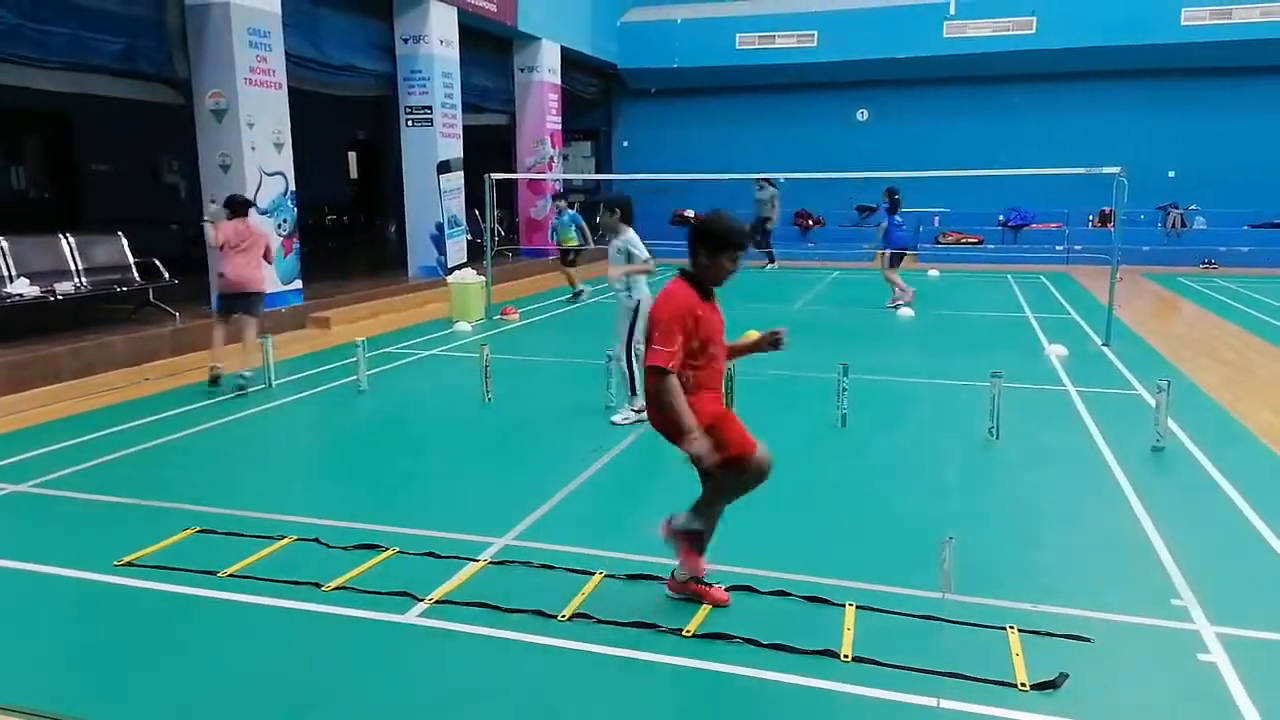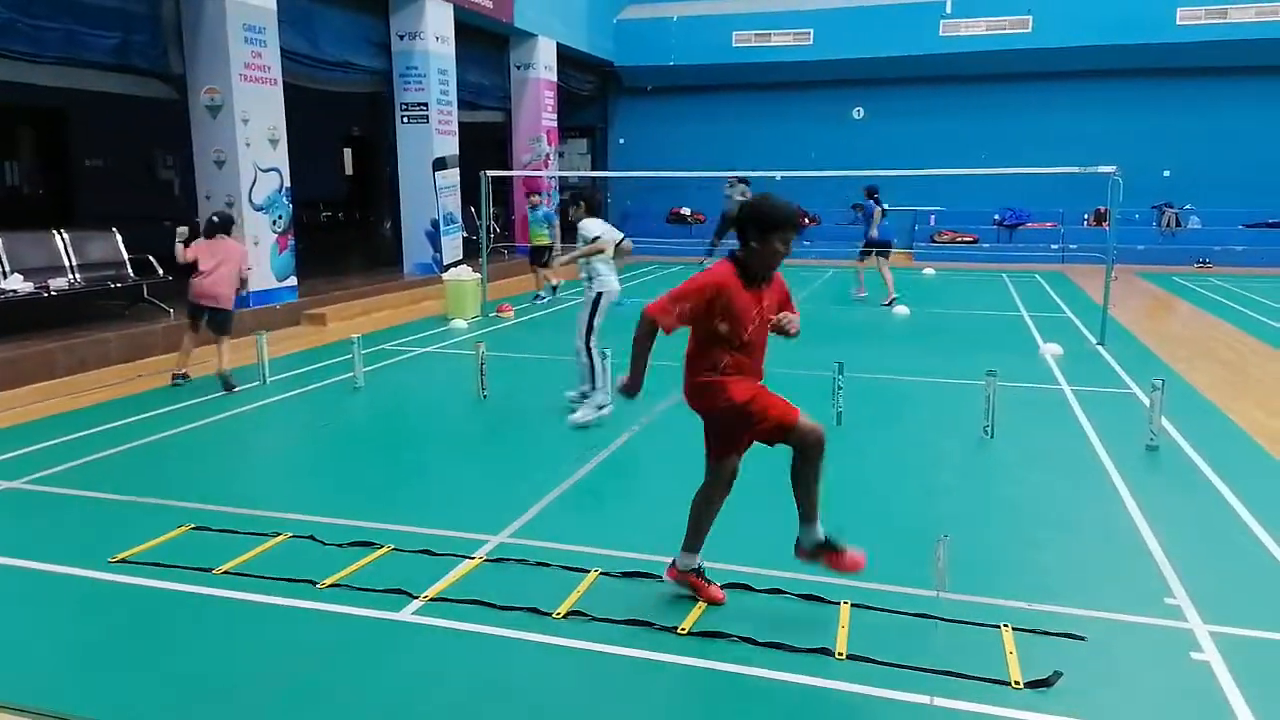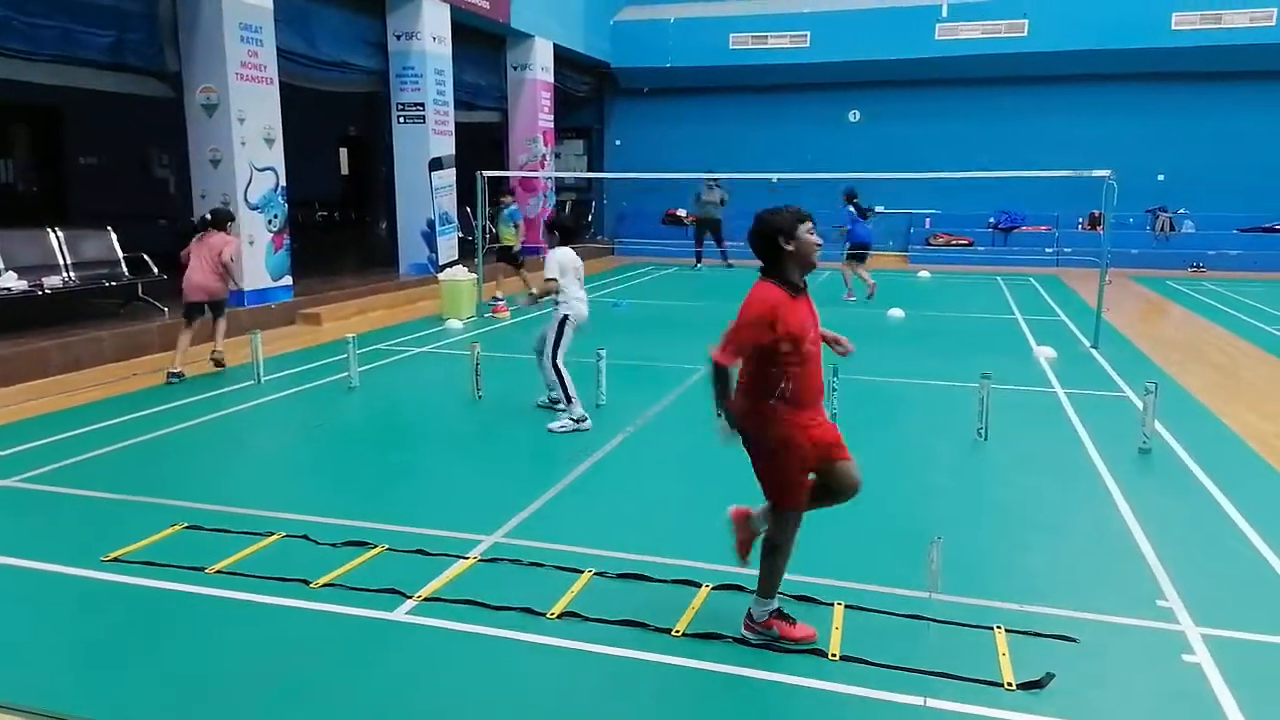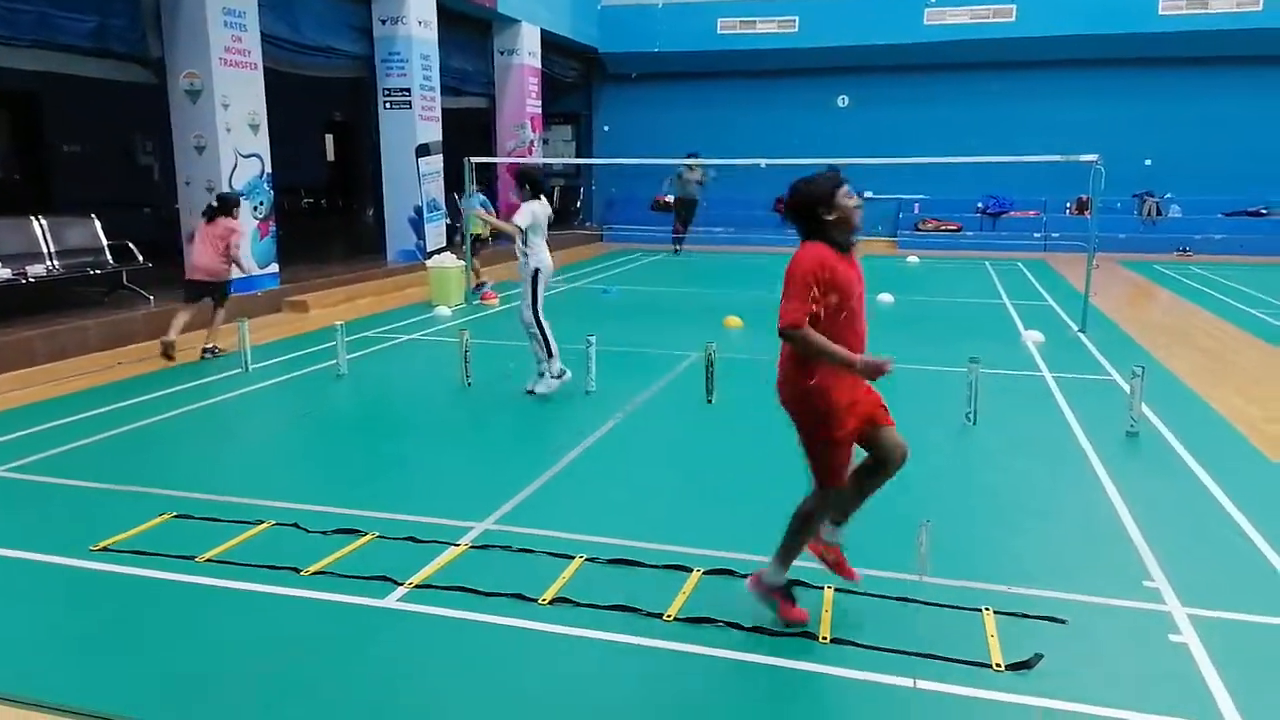
dt=0.2s
person 1, frame 1
left shoulder: (707, 297)
right shoulder: (676, 302)
right elbow: (659, 371)
left wrist: (760, 343)
right wrist: (692, 434)
left hip: (704, 402)
right hip: (682, 406)
left knee: (723, 482)
right knee: (758, 465)
left ankle: (685, 574)
right ankle: (685, 524)
person 1, frame 2
left shoulder: (772, 279)
right shoulder: (714, 282)
left elbow: (785, 314)
right elbow: (651, 317)
left wrist: (788, 321)
right wrist: (636, 375)
left hip: (740, 385)
right hip: (719, 387)
left knee: (722, 476)
right knee: (810, 435)
left ankle: (686, 565)
right ankle: (811, 538)
person 1, frame 3
left shoulder: (798, 290)
right shoulder: (765, 303)
right elbow: (723, 361)
left wrist: (829, 336)
right wrist: (729, 414)
left hip: (805, 415)
right hip: (775, 421)
left knee: (846, 484)
right knee: (789, 516)
left ankle: (756, 519)
right ankle: (763, 613)
person 1, frame 4
left shoulder: (842, 254)
right shoulder: (814, 258)
right elbow: (791, 328)
right wrist: (854, 361)
left hip: (843, 381)
right hip: (818, 387)
left knee: (893, 452)
right knee: (832, 485)
left ankle: (827, 533)
right ankle: (771, 579)
person 2, frame 1
left shoulder: (628, 237)
right shoulder: (617, 237)
left elbow: (649, 266)
left wrist: (622, 271)
left hip: (634, 298)
right hip: (628, 297)
left knee: (624, 352)
right knee: (635, 348)
left ankle: (636, 406)
person 2, frame 2
left shoulder: (585, 224)
right shoulder: (604, 225)
left elbow: (602, 246)
right elbow: (626, 246)
left wrist: (569, 257)
left hip: (600, 289)
right hip: (607, 287)
left knee: (586, 345)
right knee: (582, 341)
left ankle: (598, 401)
right ankle: (589, 390)
person 2, frame 3
left shoulder: (554, 255)
right shoulder: (573, 256)
left elbow: (551, 287)
left wrist: (536, 294)
right wrist: (542, 293)
left hip: (568, 312)
right hip: (577, 308)
left knee: (553, 361)
right knee: (540, 348)
left ankle: (577, 415)
right ankle: (555, 397)
person 2, frame 4
left shoulder: (527, 207)
right shoulder: (541, 202)
left elbow: (513, 230)
left wrist: (488, 218)
left hip: (536, 266)
right hip: (538, 265)
left knee: (533, 318)
right knee: (529, 318)
left ankle: (556, 369)
right ankle: (544, 372)
person 3, frame 1
left shoulder: (225, 227)
right shoulder: (261, 232)
left elbow: (214, 243)
right elbow: (269, 258)
left wrist: (208, 220)
left hip: (230, 281)
right hip: (254, 283)
left knee: (221, 322)
right knee: (249, 327)
left ankle: (216, 367)
right ankle: (245, 373)
person 3, frame 2
left shoulder: (202, 243)
right shoulder: (240, 249)
left elbow: (182, 259)
right elbow: (244, 277)
left wrist: (180, 239)
right wrist: (241, 288)
left hip: (199, 292)
right hip: (223, 298)
left knee: (193, 330)
right knee: (223, 339)
left ankle: (180, 372)
right ankle: (224, 370)
person 3, frame 3
left shoulder: (199, 239)
right shoulder: (229, 241)
left elbow: (183, 258)
right elbow: (226, 259)
right wrist: (233, 279)
left hip: (192, 288)
right hip: (215, 289)
left knee: (188, 328)
right knee: (219, 317)
left ankle: (176, 370)
right ankle: (217, 351)
person 3, frame 4
left shoulder: (207, 222)
right shoulder: (235, 227)
left elbow: (192, 239)
right elbow: (233, 252)
right wrist: (241, 267)
left hip: (195, 269)
right hip: (218, 271)
left knee: (188, 308)
right knee: (220, 306)
left ankle: (170, 337)
right ankle: (209, 346)
